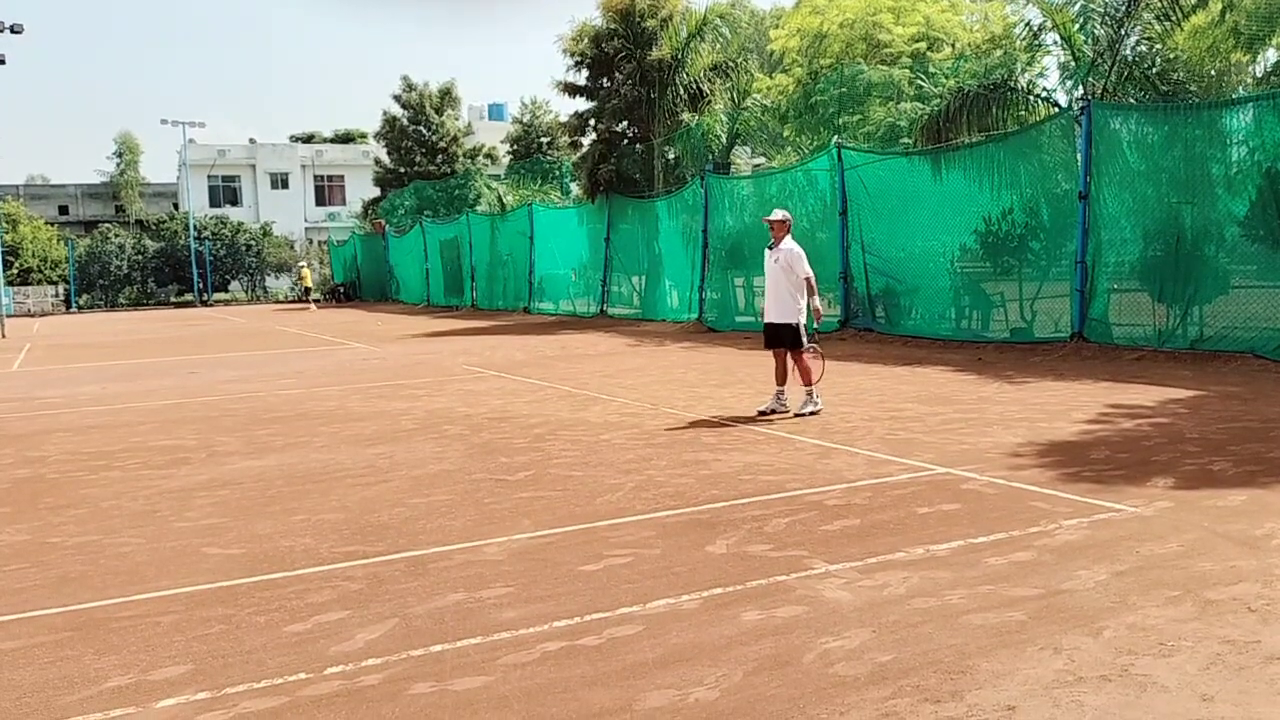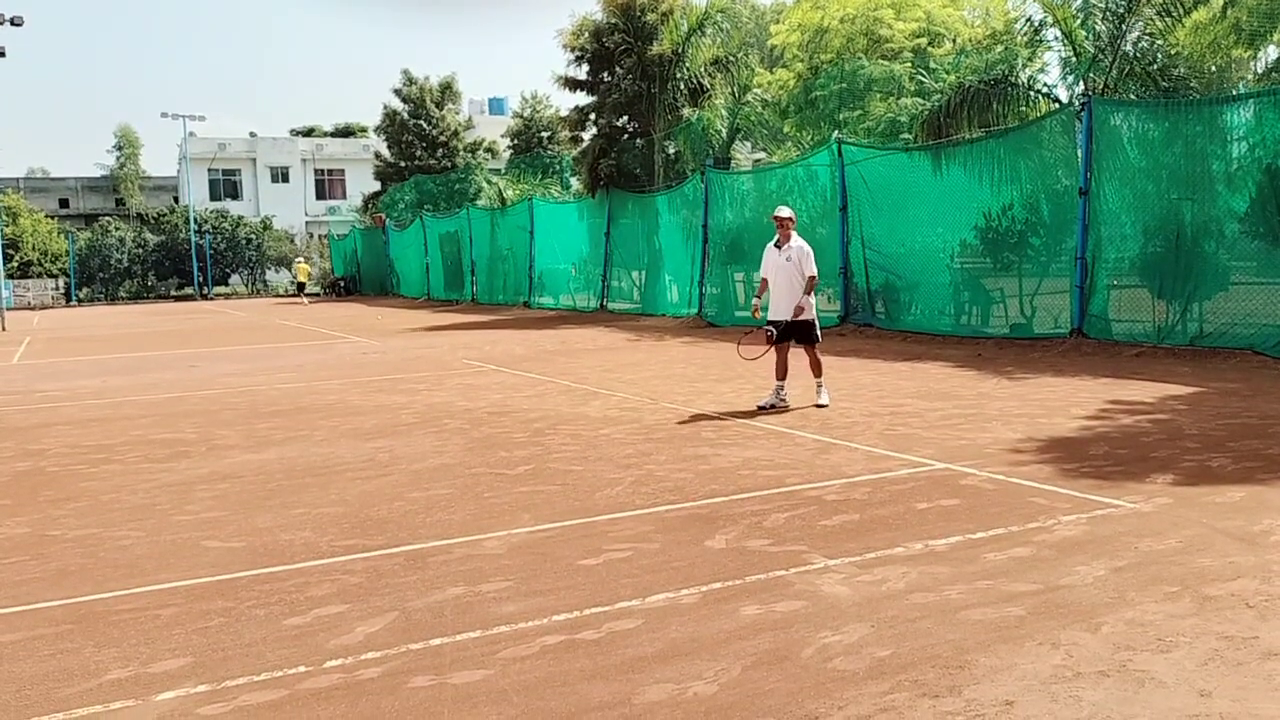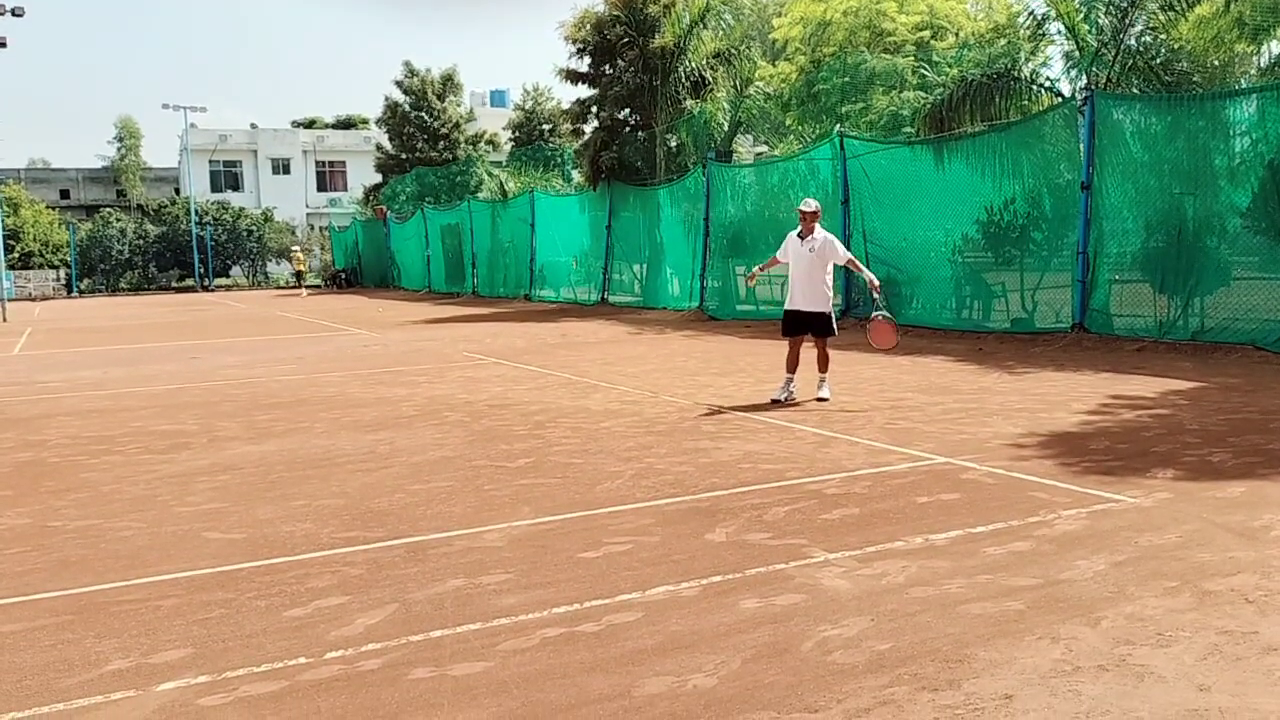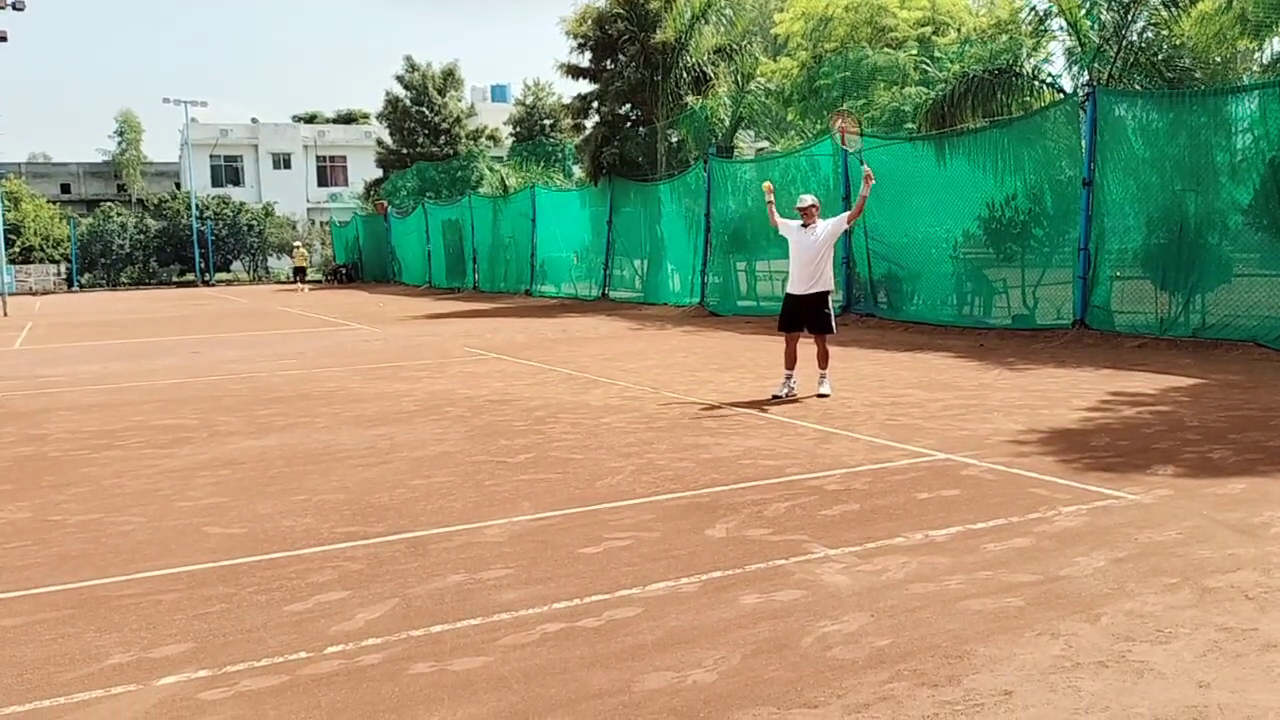
dt=0.7s
person 1, frame 1
left shoulder: (792, 250)
right shoulder: (769, 251)
left elbow: (808, 277)
left wrist: (815, 302)
right wrist: (765, 305)
left hip: (791, 316)
right hip: (773, 316)
left knee: (797, 356)
right knee: (779, 356)
left ankle: (812, 399)
right ankle: (780, 400)
person 1, frame 2
left shoulder: (802, 248)
right shoulder: (770, 249)
left elbow: (812, 277)
right elbow: (765, 278)
left wrist: (803, 301)
right wrist: (757, 299)
left hip: (802, 312)
right hip: (777, 313)
left knee: (811, 351)
right knee: (780, 352)
left ankle: (821, 389)
right ankle: (780, 395)
person 1, frame 3
left shoulder: (826, 240)
right shoulder: (792, 238)
left elbow: (848, 259)
right elbow: (779, 257)
left wrist: (867, 274)
right wrist: (759, 268)
left hip: (819, 305)
right hip: (794, 304)
left knee: (821, 345)
right knee: (793, 344)
left ankle: (823, 385)
right ankle: (788, 387)
person 1, frame 4
left shoulder: (829, 227)
right shoulder: (793, 228)
left elbow: (856, 212)
right elbow: (774, 220)
left wrist: (866, 186)
right wrist: (769, 197)
left hip: (818, 294)
right hip: (794, 294)
left knee: (820, 341)
right knee: (790, 340)
left ankle: (824, 380)
right ankle: (789, 382)
